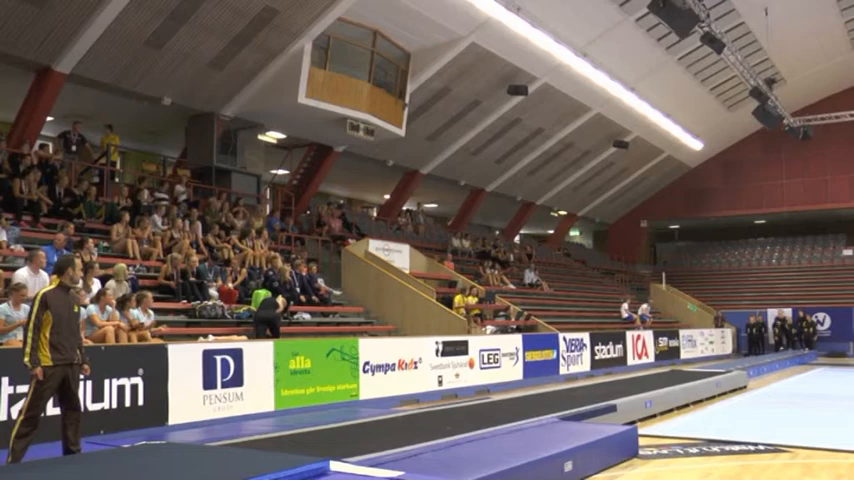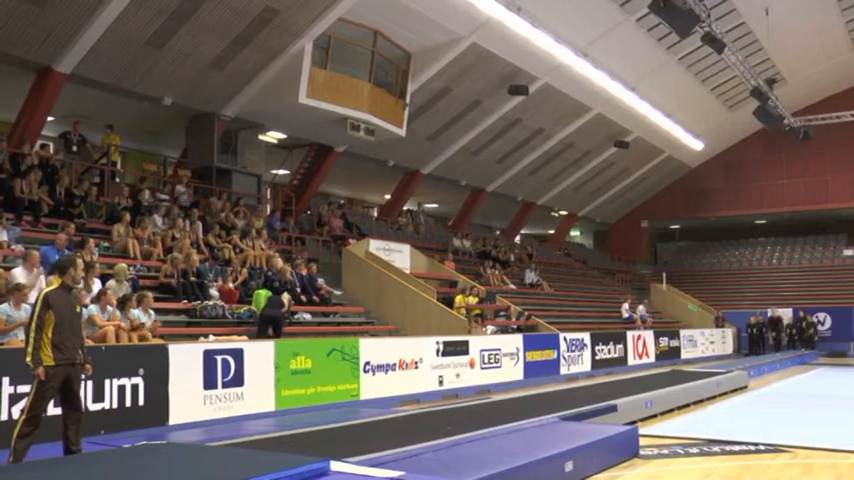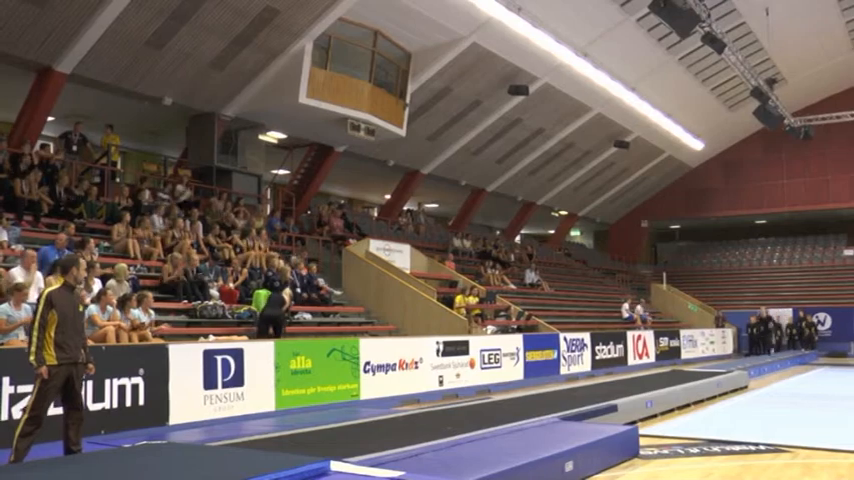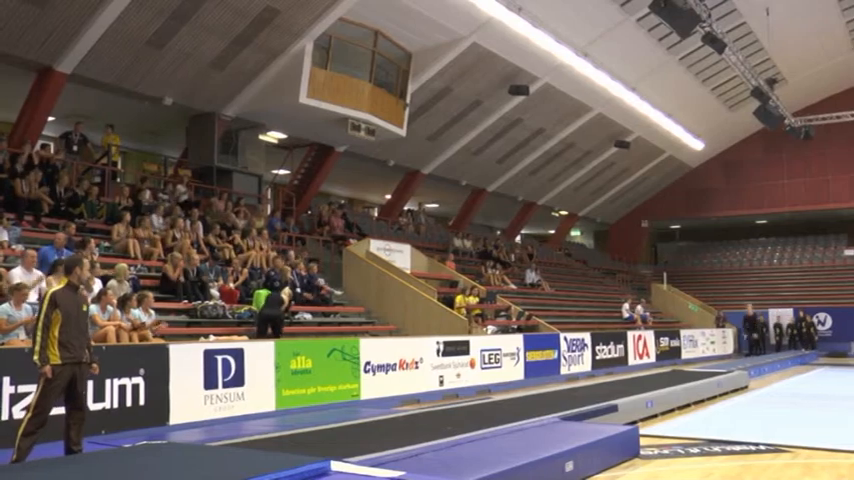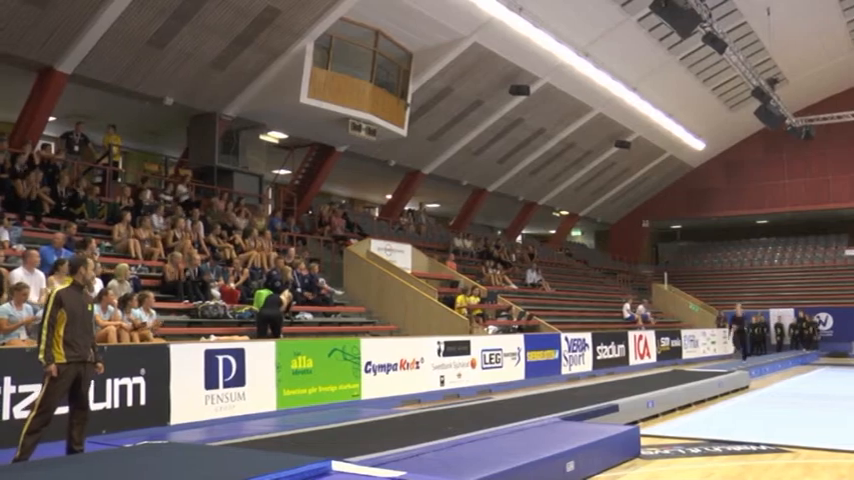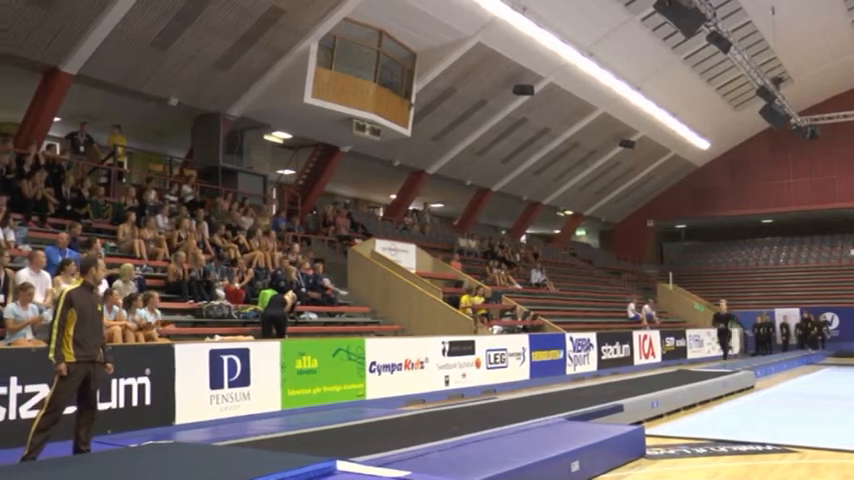
dt=0.3s
person 1, frame 1
left shoulder: (73, 299)
right shoulder: (46, 296)
right elbow: (32, 329)
left wrist: (83, 360)
right wrist: (33, 362)
left hip: (71, 365)
right hip: (49, 365)
left knee: (73, 411)
right knee: (31, 413)
left ankle: (73, 453)
right ankle: (14, 459)
person 1, frame 2
left shoulder: (75, 299)
right shoulder: (48, 295)
right elbow: (34, 330)
left wrist: (85, 359)
right wrist: (35, 362)
left hip: (73, 365)
right hip: (51, 365)
left knee: (74, 411)
right knee: (33, 413)
left ankle: (73, 453)
right ankle: (15, 459)
person 1, frame 3
left shoulder: (78, 299)
right shoulder: (51, 295)
right elbow: (37, 329)
left wrist: (87, 359)
right wrist: (38, 361)
left hip: (75, 364)
right hip: (54, 364)
left knee: (75, 410)
right knee: (35, 412)
left ankle: (73, 452)
right ankle: (16, 458)
person 1, frame 4
left shoulder: (82, 299)
right shoulder: (55, 295)
right elbow: (41, 329)
left wrist: (91, 359)
right wrist: (42, 361)
left hip: (79, 364)
right hip: (57, 363)
left knee: (77, 410)
right knee: (39, 411)
left ankle: (74, 452)
right ankle: (18, 458)
person 1, frame 5
left shoulder: (86, 298)
right shoulder: (60, 294)
right elbow: (46, 327)
left wrist: (96, 358)
right wrist: (48, 360)
left hip: (84, 363)
right hip: (62, 362)
left knee: (81, 410)
right knee: (43, 410)
left ankle: (75, 451)
right ankle: (21, 457)
person 1, frame 6
left shoulder: (97, 298)
right shoulder: (70, 294)
right elbow: (57, 327)
left wrist: (106, 358)
right wrist: (58, 359)
left hip: (93, 362)
right hip: (72, 362)
left knee: (89, 409)
right knee: (53, 408)
left ankle: (82, 451)
right ankle: (30, 455)
